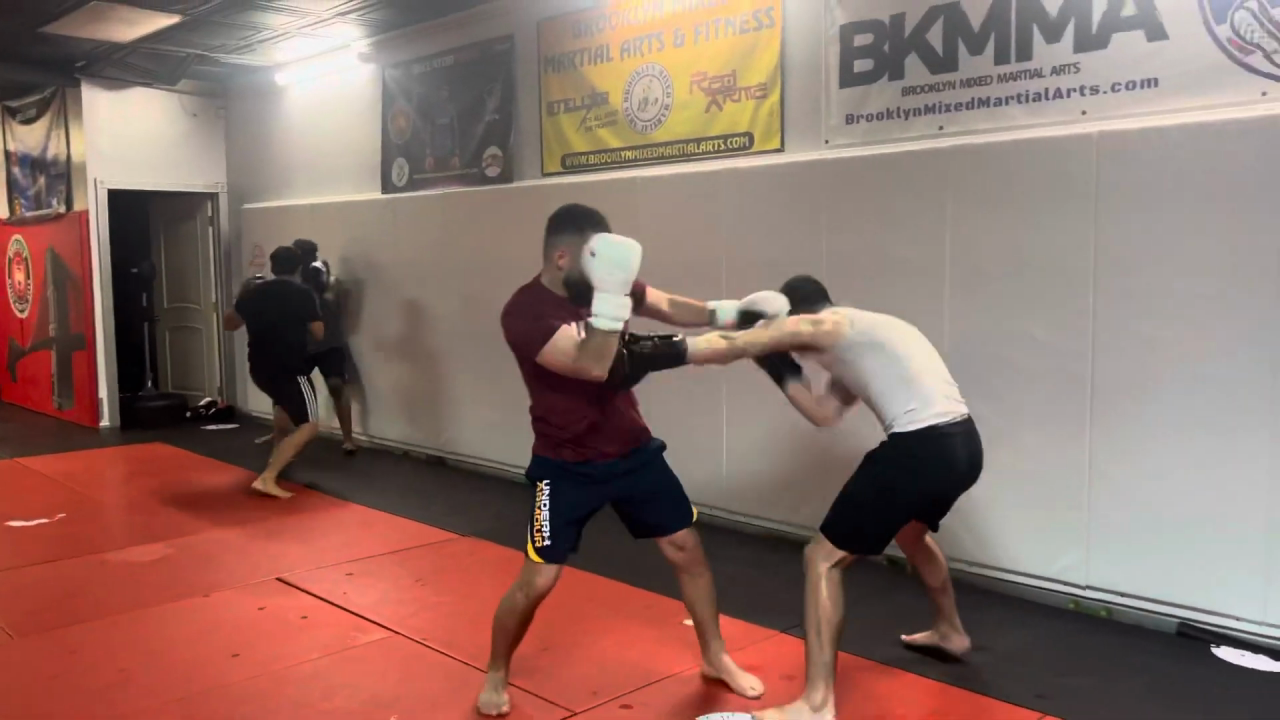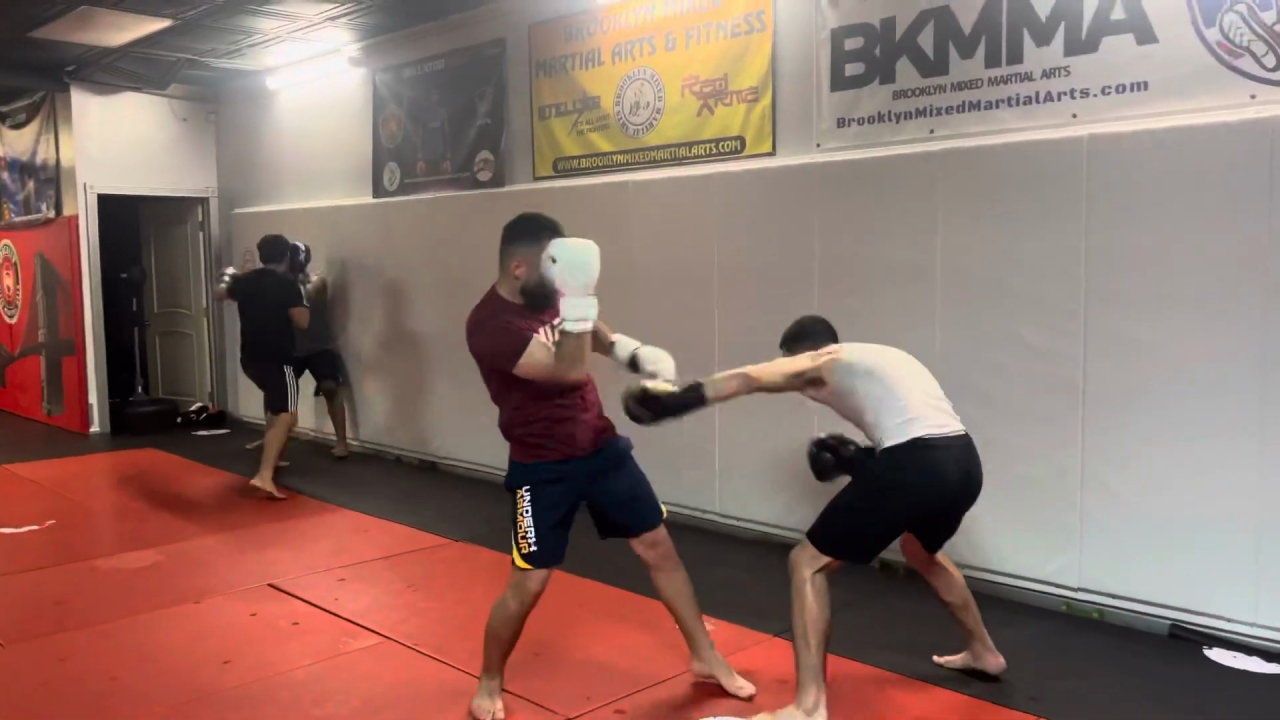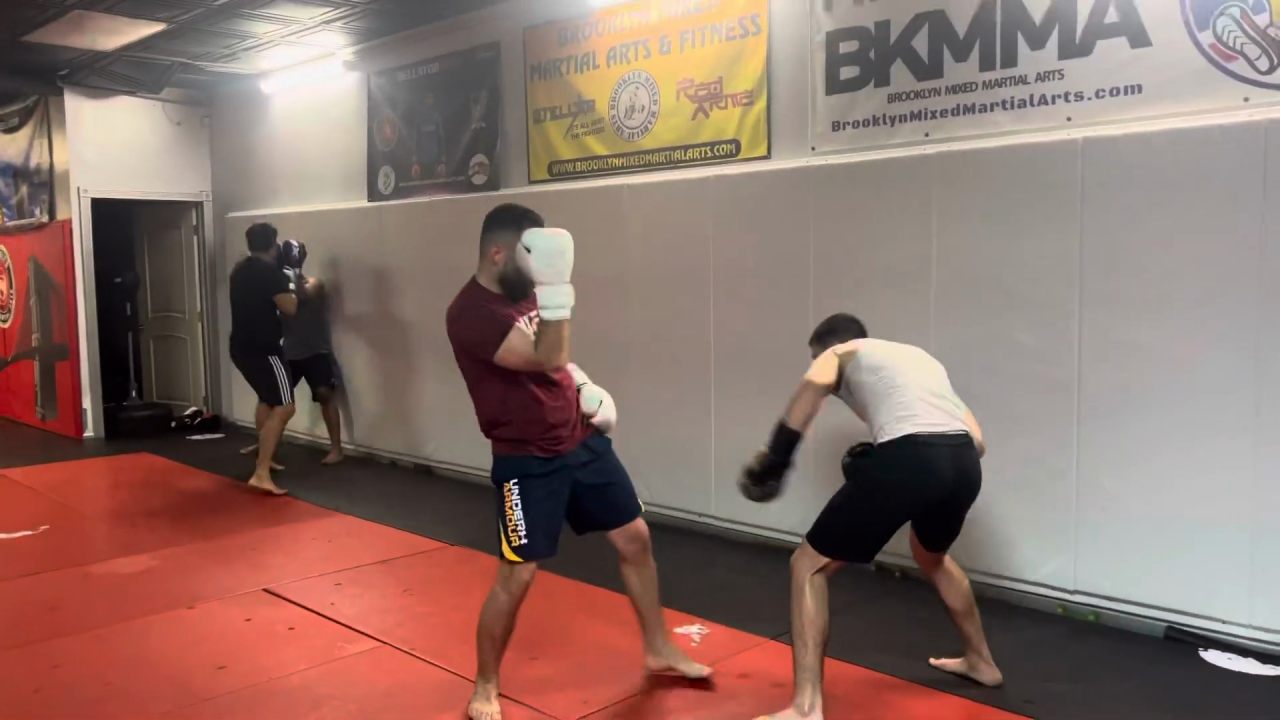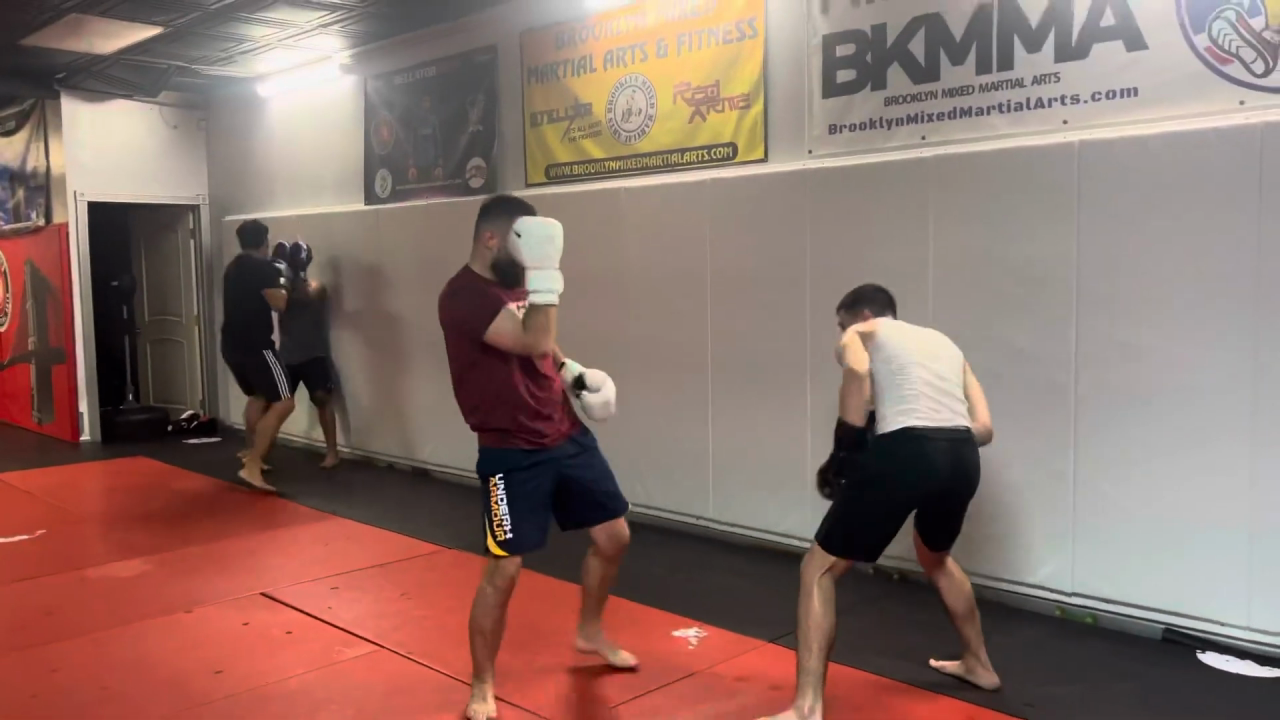
dt=0.1s
person 1, frame 1
left shoulder: (609, 283)
right shoulder: (524, 314)
left elbow: (669, 307)
right elbow: (590, 367)
left wrist: (728, 312)
right wrist: (607, 294)
left hip: (631, 448)
right hip: (566, 464)
left knee: (686, 549)
right knee: (538, 579)
left ankle: (716, 658)
right ankle: (496, 675)
person 1, frame 2
left shoulder: (552, 293)
right shoulder: (490, 325)
left elbow: (589, 332)
right elbow: (573, 370)
left wrist: (630, 350)
right wrist: (580, 297)
left hip: (600, 446)
right hip: (541, 467)
left knee: (659, 548)
right knee: (528, 584)
left ankle: (707, 659)
person 1, frame 3
left shoulder: (524, 290)
right shoulder: (471, 314)
right elbow: (548, 359)
left wrist: (582, 386)
right wrist: (553, 286)
left hip: (583, 444)
right hip: (526, 461)
left knee: (635, 542)
right knee: (517, 576)
left ankle: (661, 650)
person 1, frame 4
left shoulder: (518, 281)
right shoulder: (463, 296)
right elbow: (533, 345)
left wrist: (576, 376)
right wrist: (544, 272)
left hip: (567, 437)
right hip: (512, 453)
left knee: (612, 536)
right knee: (503, 572)
left ankle: (590, 632)
person 2, frame 1
left shoulder: (818, 324)
right shoulder: (877, 333)
left elbow: (737, 343)
right elbow: (826, 414)
right wrist: (781, 369)
left hip: (922, 450)
right hip: (961, 446)
left knee: (825, 557)
right knee: (910, 532)
right ankle: (948, 631)
person 2, frame 2
left shoulder: (821, 361)
right shoulder: (888, 361)
left elbow: (752, 379)
left wrist: (675, 399)
right wrist: (856, 457)
left hip: (913, 464)
right hip: (963, 463)
left knee: (808, 565)
right knee: (920, 551)
right ankle: (984, 652)
person 2, frame 3
left shoulder: (839, 355)
right shoulder: (921, 359)
left elbow: (814, 384)
right elbow: (976, 441)
left wrist: (774, 458)
left hip: (905, 462)
right hip: (963, 464)
left knee: (809, 567)
right knee: (932, 556)
right ankle: (981, 664)
person 2, frame 4
left shoulder: (859, 334)
right shoulder: (945, 344)
left elbow: (856, 376)
right elbow: (982, 429)
left hip: (904, 455)
right hip: (960, 456)
left knee: (819, 567)
right knee: (935, 556)
right ankle: (978, 664)
person 3, frame 1
left shoulder: (253, 292)
right shoulder: (303, 295)
left elbow: (230, 323)
right elbow: (318, 333)
left hip: (259, 369)
right hip: (290, 370)
left knee: (284, 402)
right knee: (308, 427)
left ankle: (280, 455)
right ankle: (268, 478)
person 3, frame 2
left shoulder: (244, 280)
right shoulder: (287, 283)
left elbow: (219, 293)
right elbow: (303, 322)
left wrist: (227, 275)
right wrist: (301, 298)
left hip: (250, 359)
right hip: (278, 359)
left knee: (274, 402)
right knee: (286, 417)
left ankle: (271, 455)
right ankle: (264, 476)
person 3, frame 3
left shoulder: (241, 268)
right shoulder: (271, 270)
right elbow: (289, 308)
right wrist: (291, 285)
left hip: (241, 348)
right hip: (263, 350)
left knee: (268, 399)
right knee: (283, 408)
left ankle: (264, 459)
right ankle: (262, 474)
person 3, frame 4
left shoulder: (235, 266)
right shoulder: (262, 267)
right elbow: (279, 303)
right wrist: (281, 280)
left hip: (233, 345)
right hip: (256, 345)
left knee: (257, 396)
right knee: (283, 403)
left ankle: (252, 454)
right ankle: (252, 467)
person 4, frame 1
left shoulder: (329, 282)
left elbow: (329, 306)
left wrist: (321, 287)
left hip: (330, 345)
left knee: (336, 385)
left ankle: (348, 437)
person 4, frame 2
left shoulder: (318, 282)
left elbow: (308, 296)
left wrist: (298, 275)
left hip: (321, 347)
right hip: (293, 348)
left knee: (331, 388)
left ankle: (342, 443)
person 4, frame 3
left shoulder: (314, 285)
left elbow: (302, 295)
left wrist: (292, 270)
left hip: (316, 351)
right hip: (289, 353)
left knee: (325, 393)
left ankle: (336, 448)
person 4, frame 4
left shoulder: (315, 287)
left elbow: (304, 296)
left wrist: (297, 270)
left hip: (315, 355)
right hip: (287, 355)
left knee: (320, 398)
left ankle: (332, 452)
